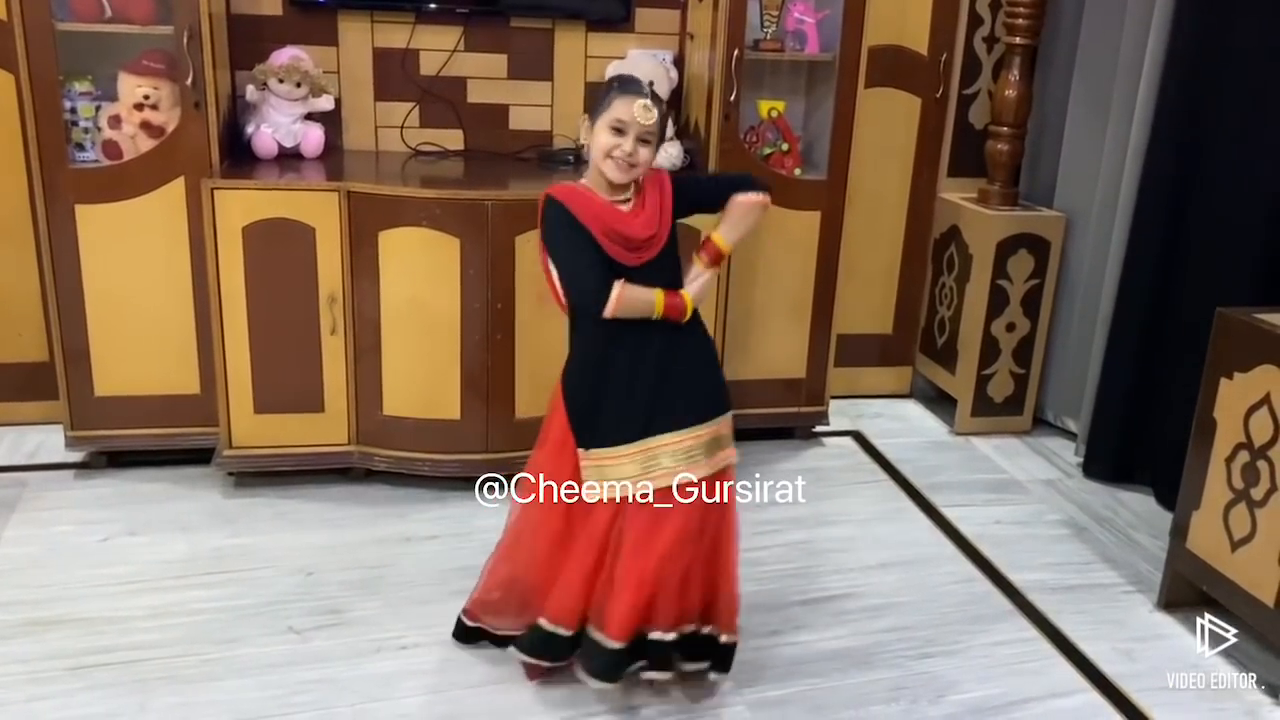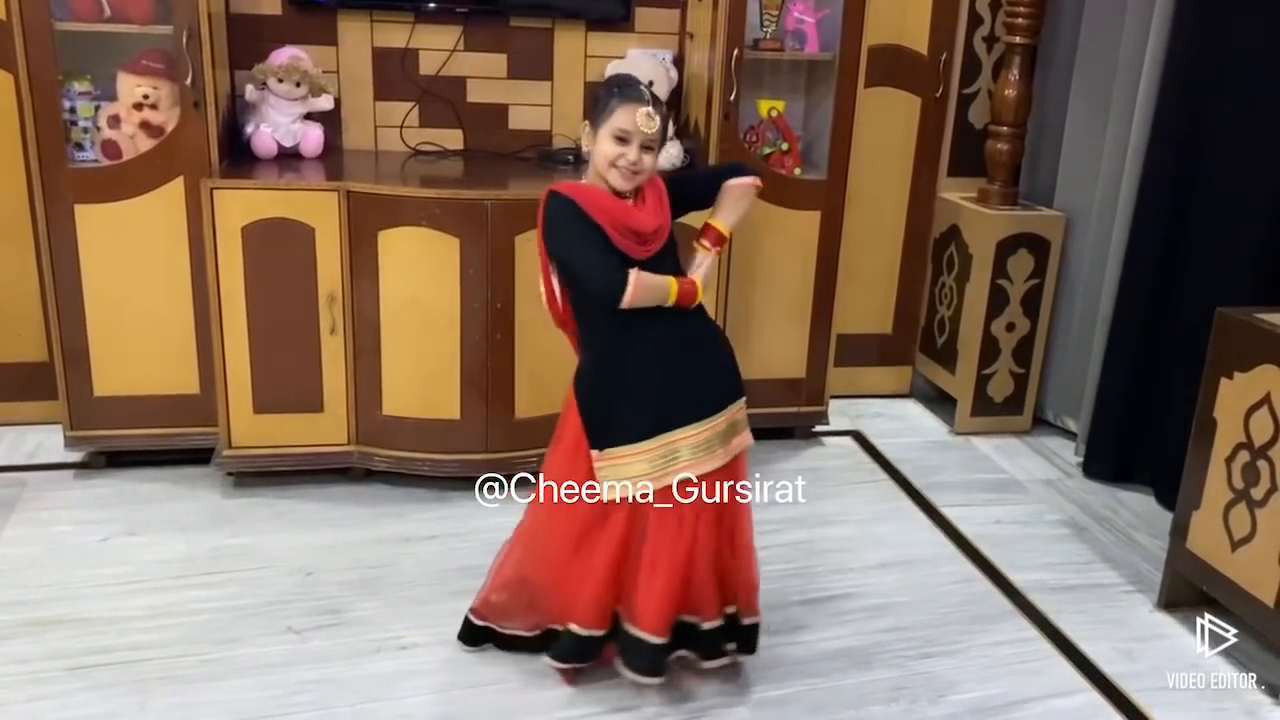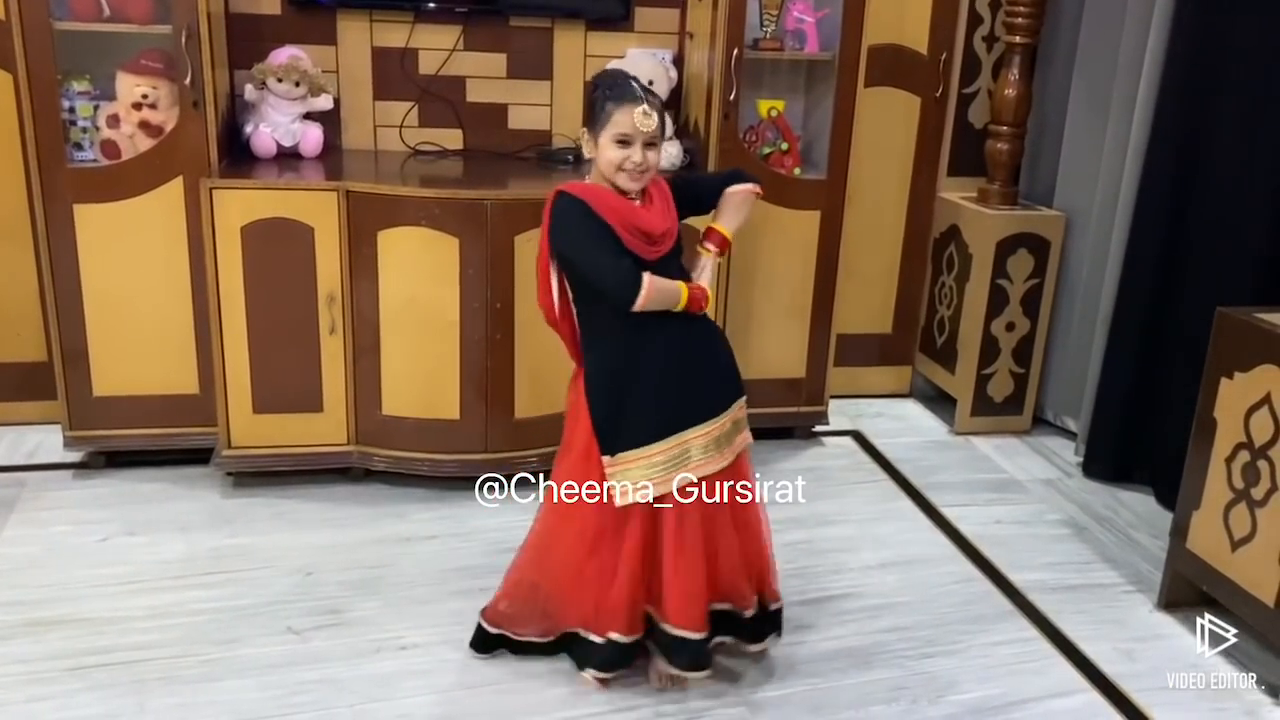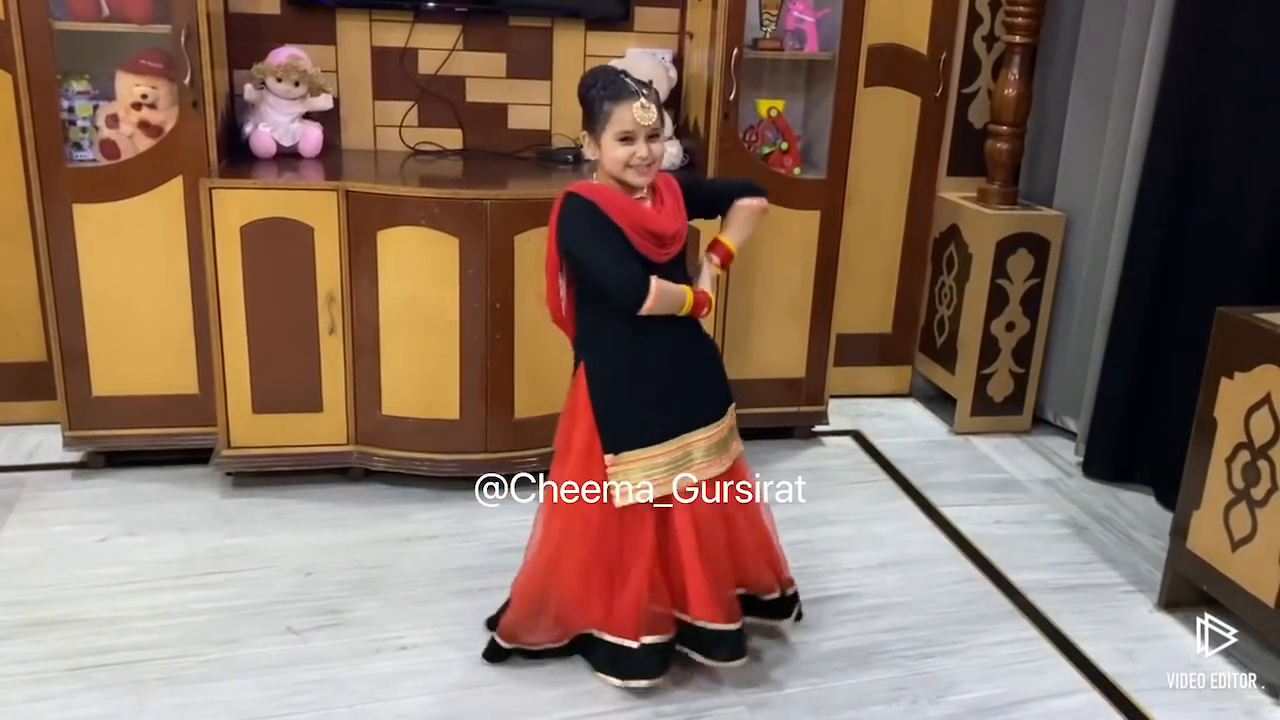
dt=0.1s
person 1, frame 1
left shoulder: (666, 192)
right shoulder: (562, 209)
left elbow: (751, 193)
right elbow: (599, 296)
left wrist: (708, 260)
right wrist: (679, 301)
left hip: (678, 381)
right hip: (603, 384)
left knee: (680, 513)
right knee: (583, 511)
left ankle: (662, 629)
right ankle: (558, 625)
person 1, frame 2
left shoulder: (663, 193)
right shoulder: (565, 205)
left elbow: (742, 179)
right elbow: (613, 286)
left wrist: (708, 246)
right wrist: (686, 288)
left hip: (690, 375)
right hip: (615, 384)
left knee: (692, 507)
right knee: (599, 513)
left ankle: (673, 624)
right ankle: (585, 622)
person 1, frame 3
left shoulder: (661, 192)
right shoulder: (572, 208)
left elbow: (741, 187)
right elbow: (625, 290)
left wrist: (711, 252)
right wrist: (692, 293)
left hip: (693, 375)
right hip: (620, 387)
left knee: (704, 502)
right knee: (612, 514)
left ankle: (687, 627)
right ankle: (600, 629)
person 1, frame 4
left shoulder: (672, 192)
right shoulder: (581, 208)
left elbow: (752, 198)
right elbow: (633, 291)
left wrist: (716, 261)
right wrist: (696, 298)
left hip: (686, 379)
right hip: (618, 387)
left knee: (702, 506)
right knee: (612, 516)
left ankle: (707, 621)
right ankle: (619, 631)
